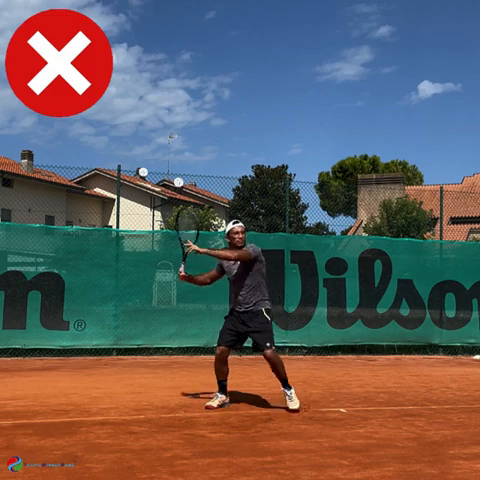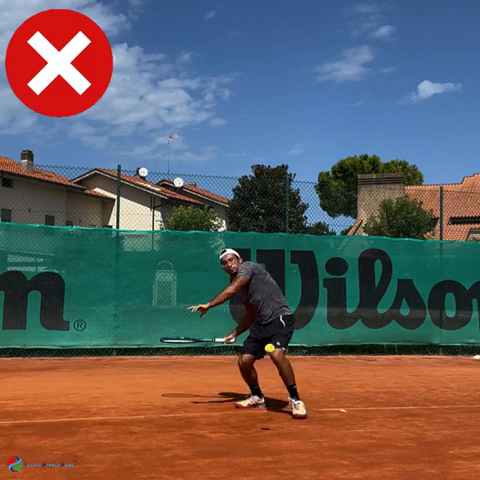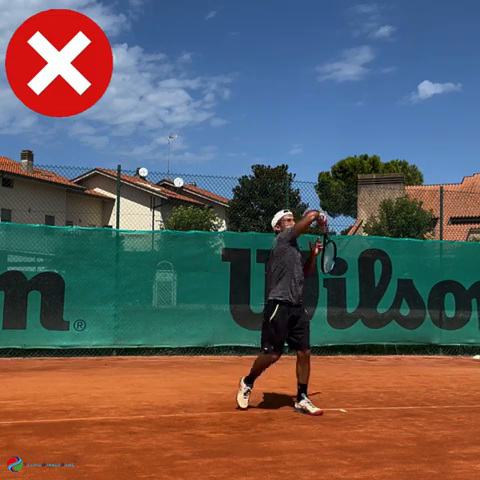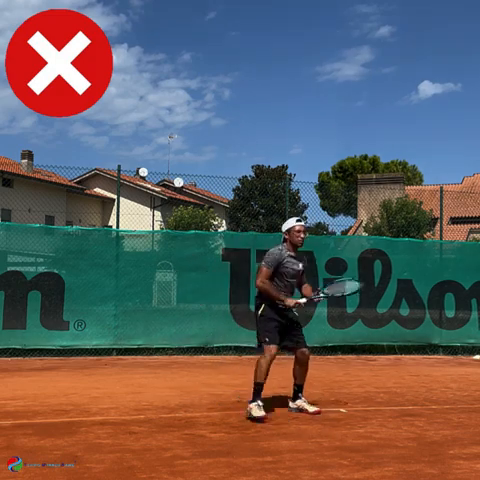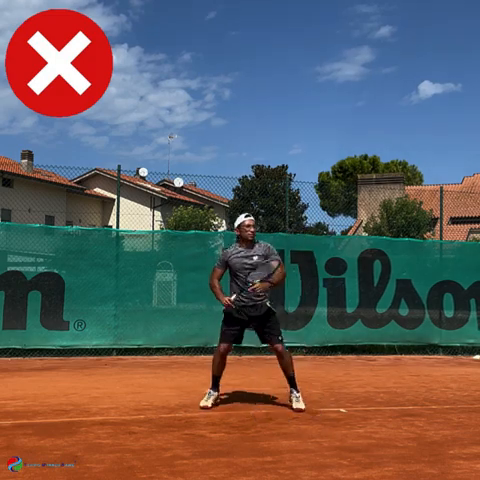
dt=0.7s
person 1, frame 1
left shoulder: (253, 250)
right shoulder: (224, 260)
left elbow: (234, 256)
right elbow: (208, 279)
left wrist: (202, 250)
right wrist: (187, 277)
left hip: (258, 312)
right hip: (235, 314)
left knee: (269, 353)
right knee: (220, 353)
left ankle: (288, 390)
right ankle: (222, 394)
person 1, frame 2
left shoulder: (249, 267)
right shoulder: (242, 290)
left elbow: (231, 289)
right elbow: (250, 316)
left wrist: (208, 305)
right wrist: (234, 333)
left hip: (281, 318)
right hip: (262, 324)
left knee: (276, 354)
right knee: (243, 361)
left ankle: (295, 400)
right ankle: (257, 396)
person 1, frame 3
left shoulder: (293, 247)
right shoulder: (283, 240)
left elbow: (304, 273)
right elbow: (309, 217)
left wrist: (314, 252)
right wrist: (319, 215)
left hip: (297, 307)
right hip: (279, 305)
left knee: (304, 353)
right knee: (272, 354)
left ankle: (302, 399)
right ankle: (247, 382)
person 1, frame 4
left shoulder: (299, 258)
right shoulder: (276, 253)
left elbow: (302, 284)
right elbow: (260, 282)
left wrist: (312, 294)
right wrist: (284, 299)
left hip: (286, 312)
right hip: (268, 309)
left knee: (303, 353)
right knee: (271, 350)
left ankle: (297, 399)
right ankle: (255, 401)
person 1, frame 5
left shoulder: (266, 248)
right shoulder: (228, 254)
left elbow: (281, 272)
right elbow: (214, 279)
left wrist: (267, 284)
right wrist: (221, 297)
left hip: (262, 308)
right hip: (236, 309)
left knee: (279, 348)
right knee: (222, 349)
left ankle: (294, 392)
right ankle: (213, 391)
